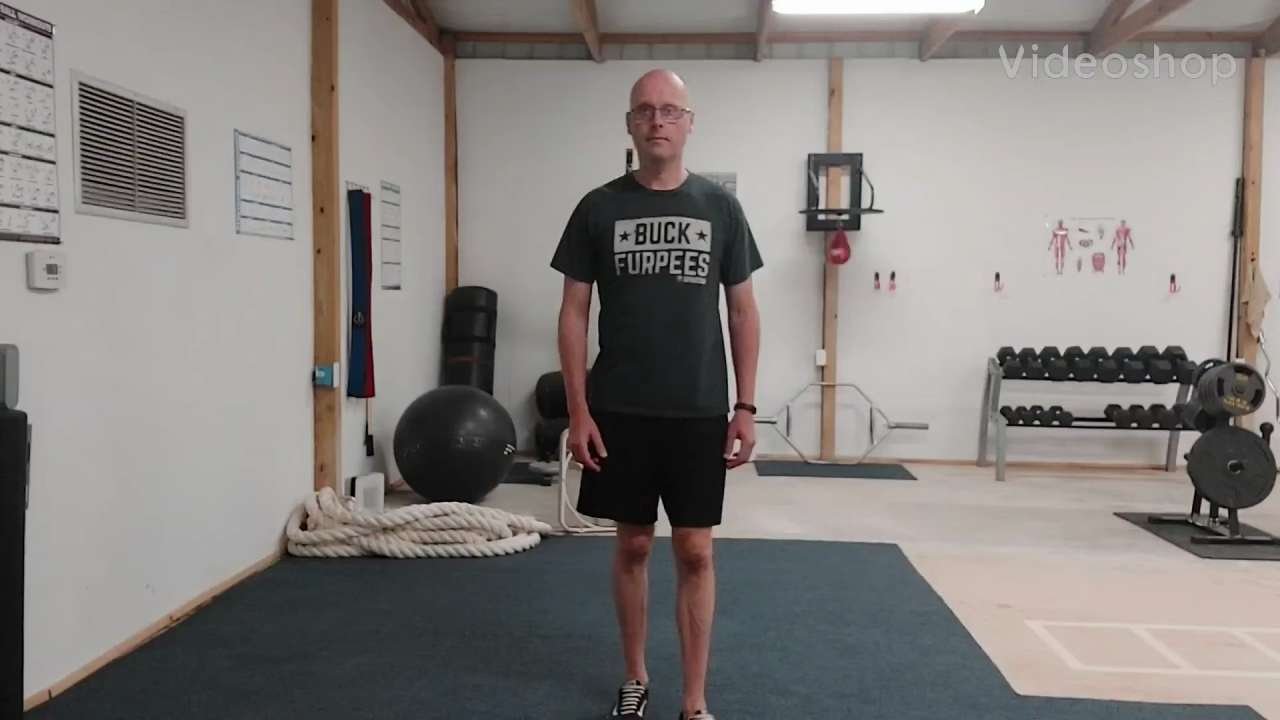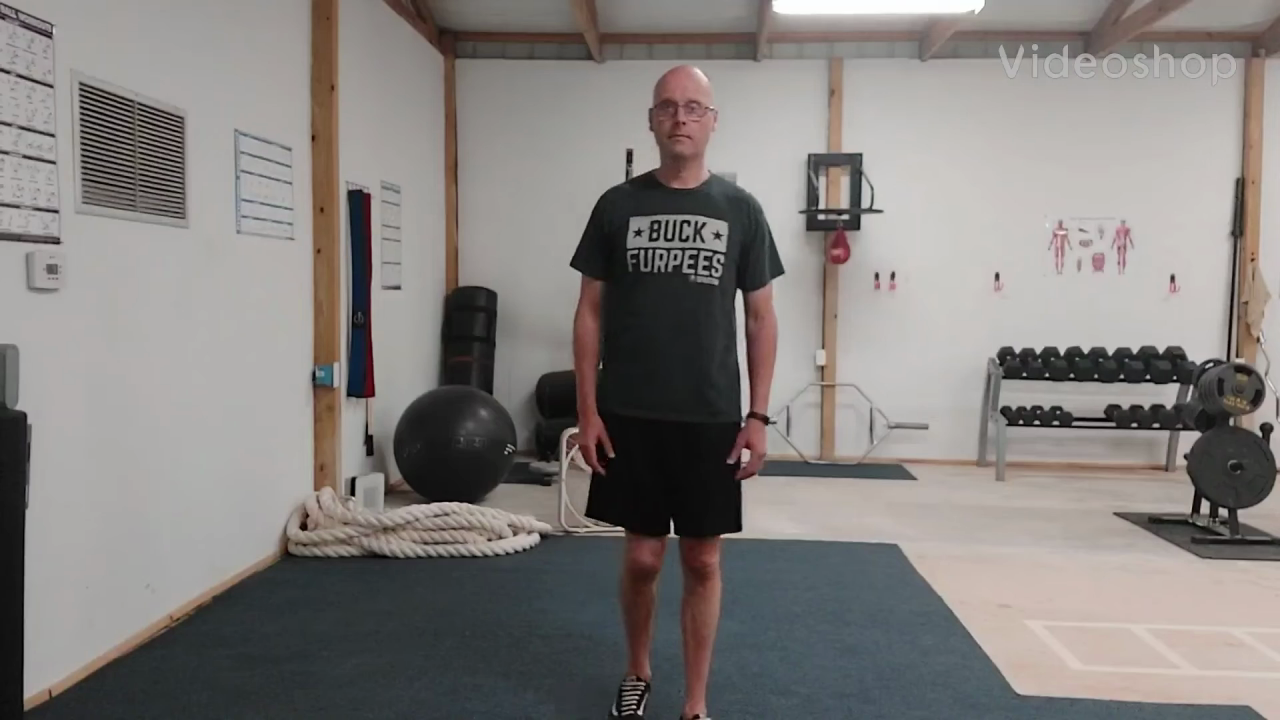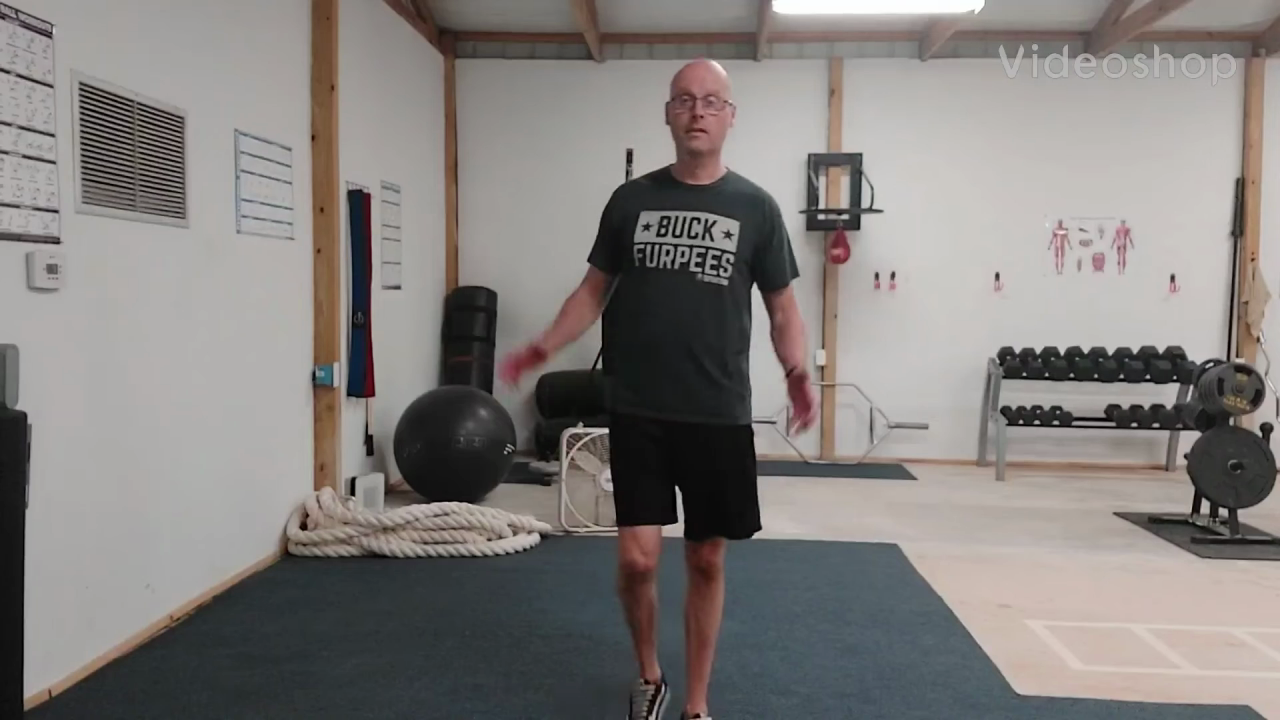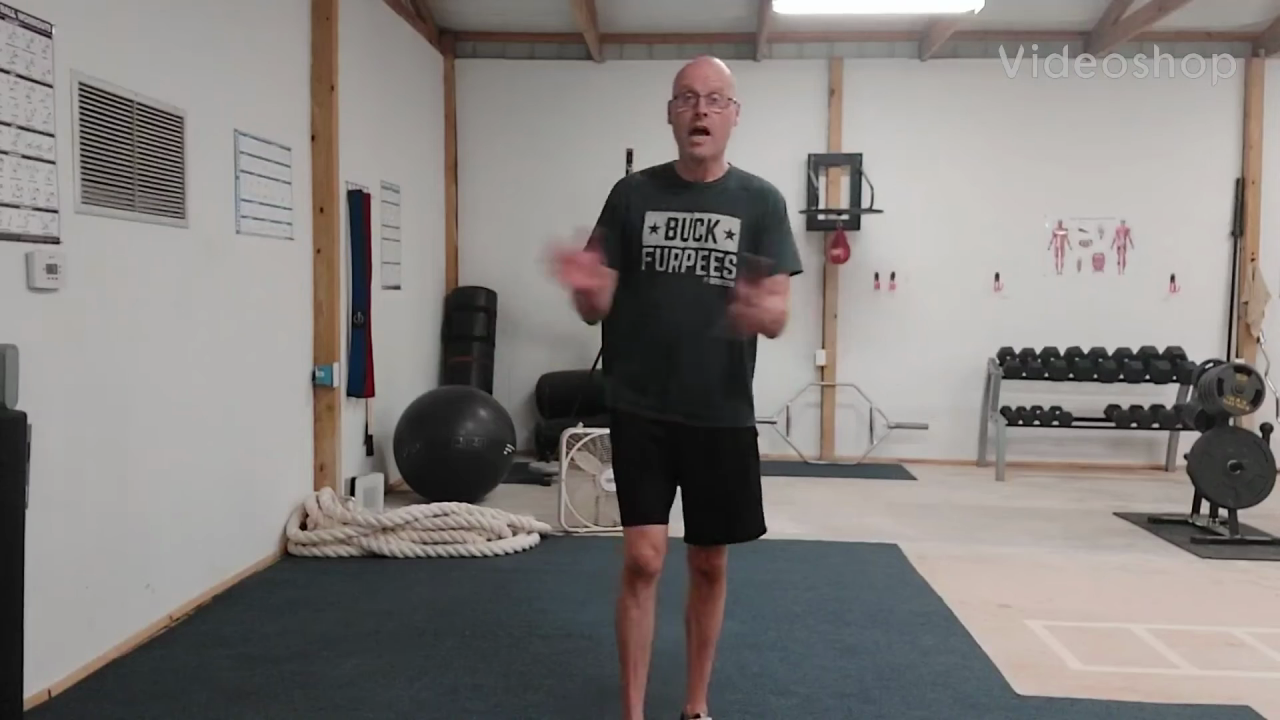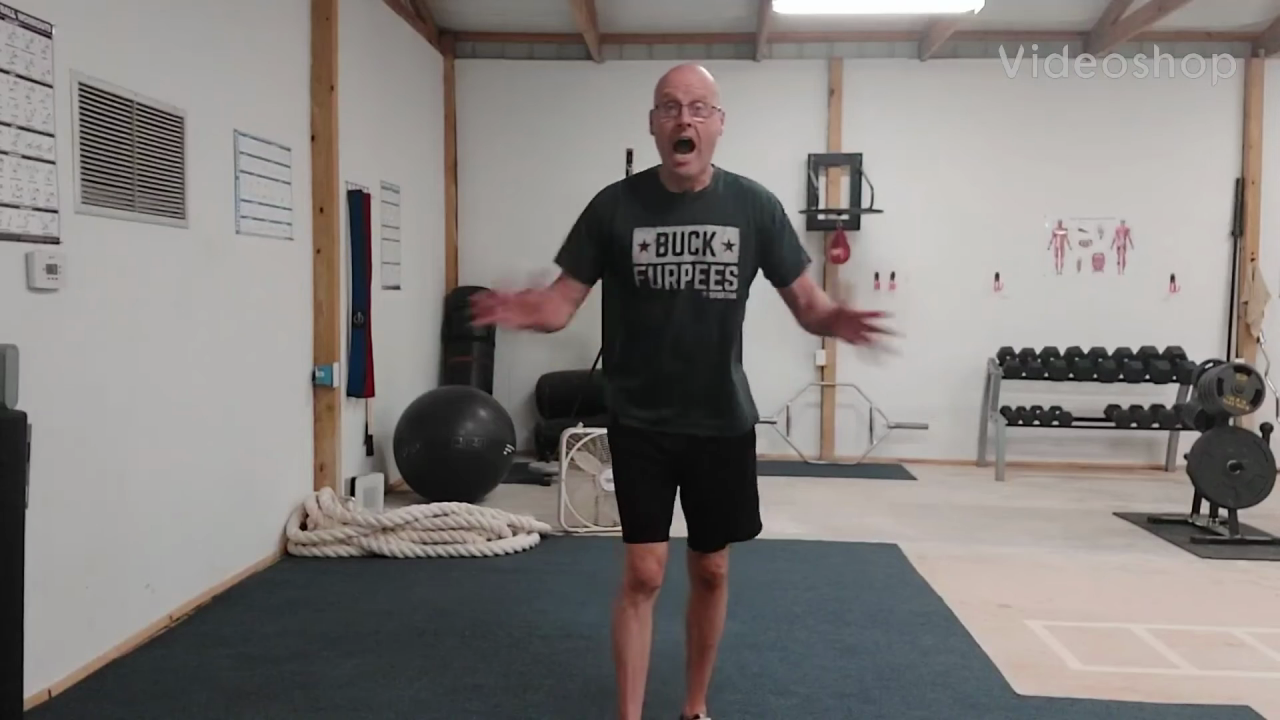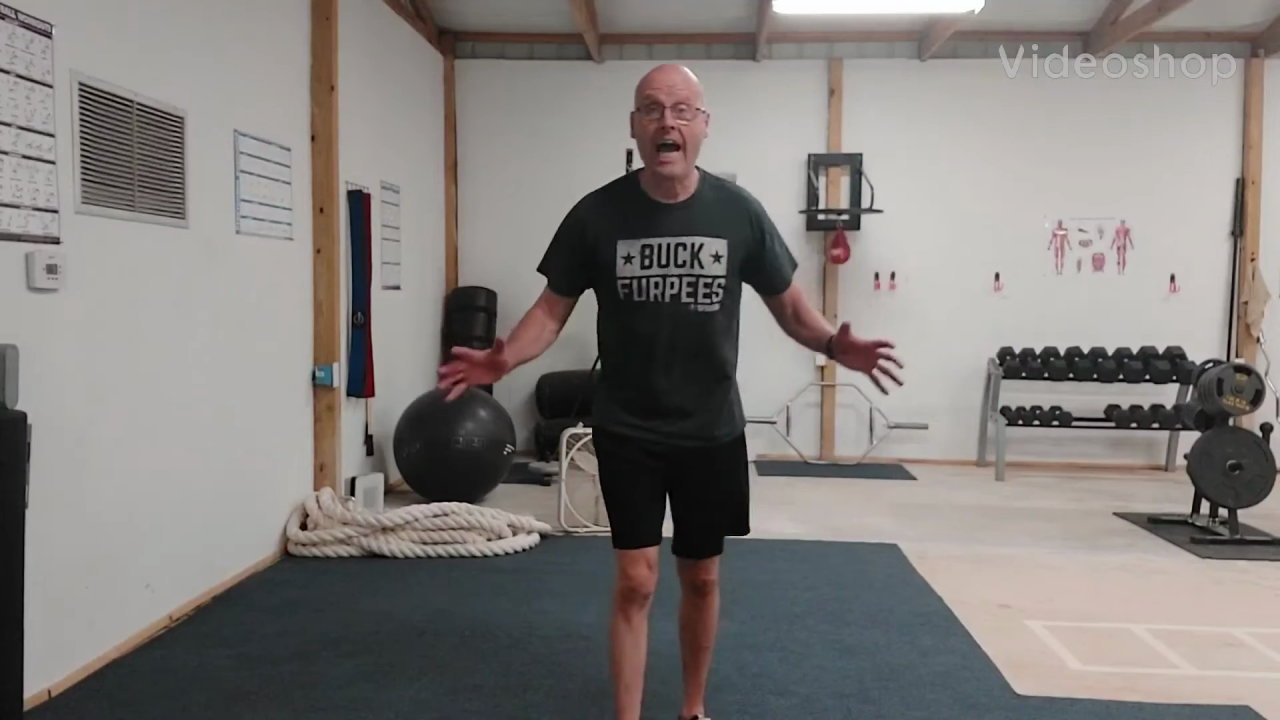
dt=0.2s
person 1, frame 1
left shoulder: (720, 206)
right shoulder: (598, 208)
left elbow: (743, 310)
right elbow: (574, 312)
left wrist: (745, 405)
right wrist: (578, 409)
left hip: (698, 411)
right hip: (620, 411)
left knee: (695, 553)
right knee: (632, 546)
person 1, frame 2
left shoulder: (740, 209)
right shoulder: (617, 205)
left elbow: (760, 316)
right elbow: (591, 309)
left wrist: (757, 414)
right wrist: (586, 409)
left hip: (711, 417)
right hip: (631, 415)
left knee: (702, 561)
right knee: (642, 558)
person 1, frame 3
left shoulder: (756, 207)
right shoulder: (631, 199)
left elbow: (784, 310)
right elbow: (594, 292)
left wrist: (796, 371)
right wrist: (546, 344)
left hip: (718, 416)
right hip: (638, 412)
left knee: (706, 562)
right knee: (637, 559)
person 1, frame 4
left shoulder: (760, 201)
right shoulder: (633, 194)
left elbow: (775, 314)
right elbow: (596, 307)
left wrist: (757, 307)
right wrist: (584, 285)
left hip: (722, 416)
right hip: (641, 411)
left knee: (710, 564)
right knee: (642, 560)
person 1, frame 5
left shoulder: (754, 206)
right shoulder: (616, 206)
left elbow: (803, 298)
right elbow: (564, 299)
left wrist: (836, 319)
right wrist: (522, 311)
left hip: (722, 424)
right hip: (639, 422)
left knee: (711, 570)
right knee: (643, 573)
person 1, frame 6
left shoulder: (740, 212)
right shoulder: (596, 215)
left elbow: (787, 304)
right elbow: (554, 306)
left wrist: (836, 345)
right wrist: (503, 357)
left hip: (712, 430)
right hip: (628, 430)
left knee: (702, 576)
right knee: (635, 581)
